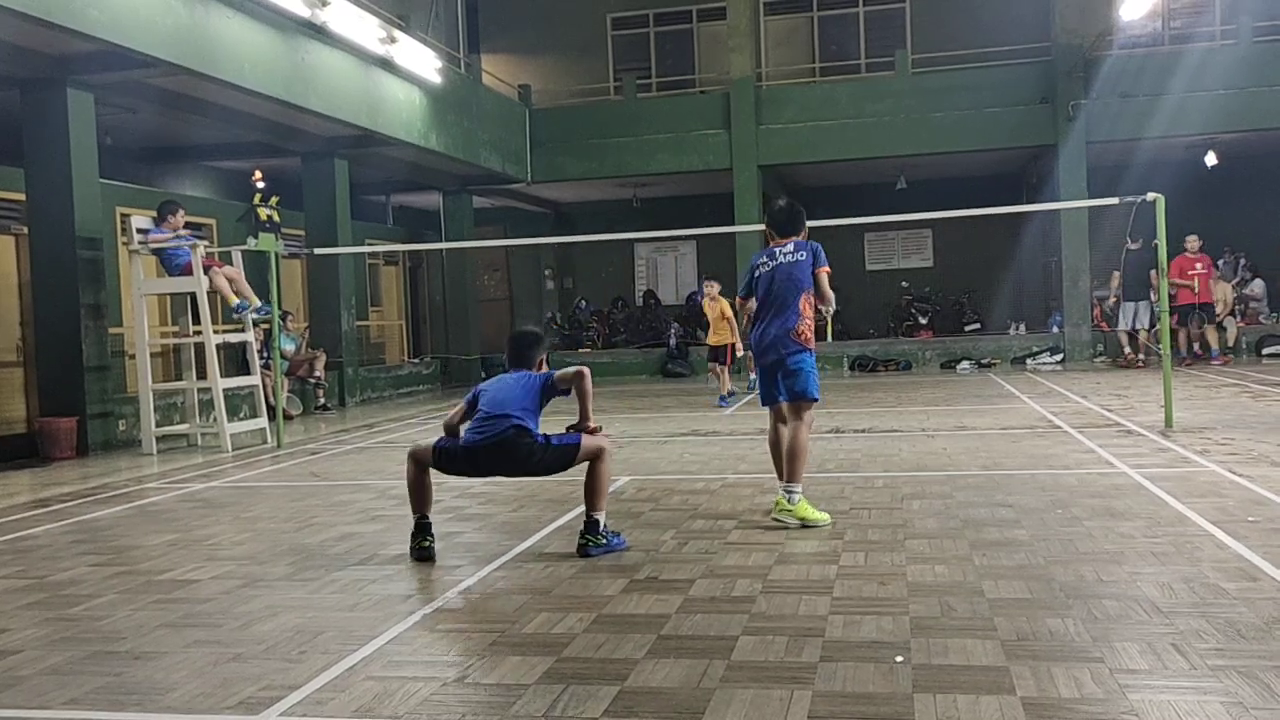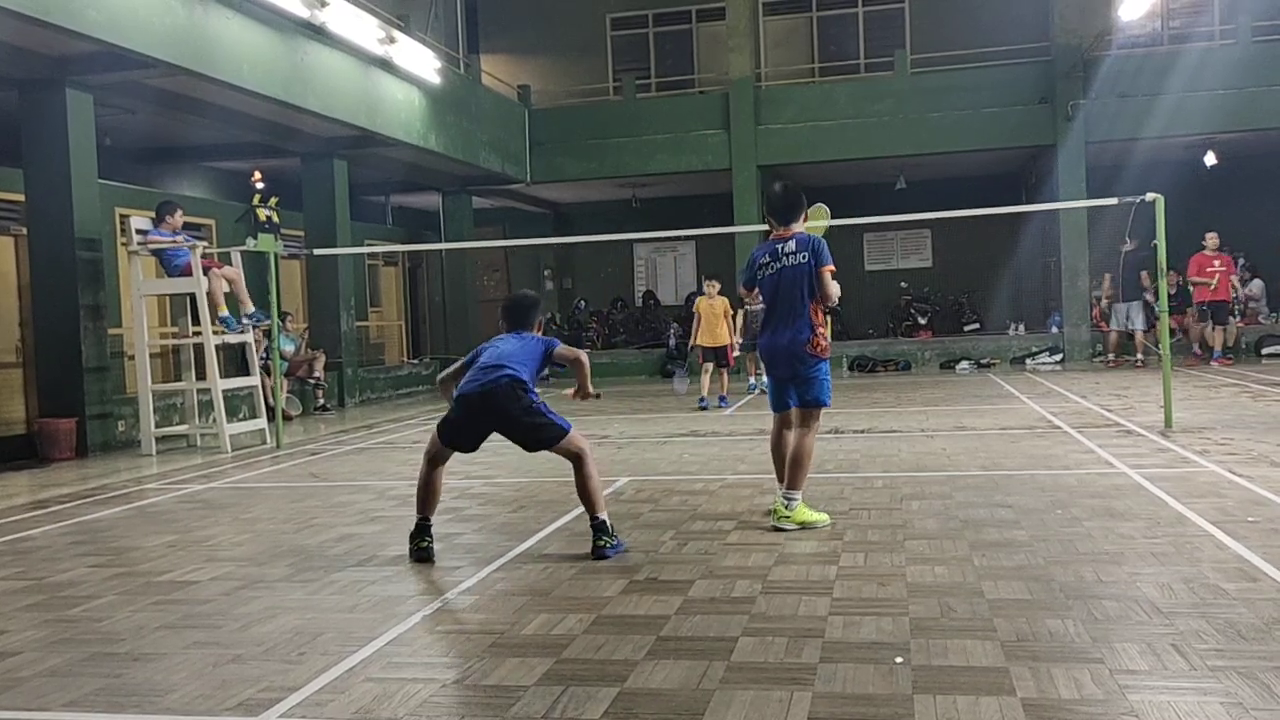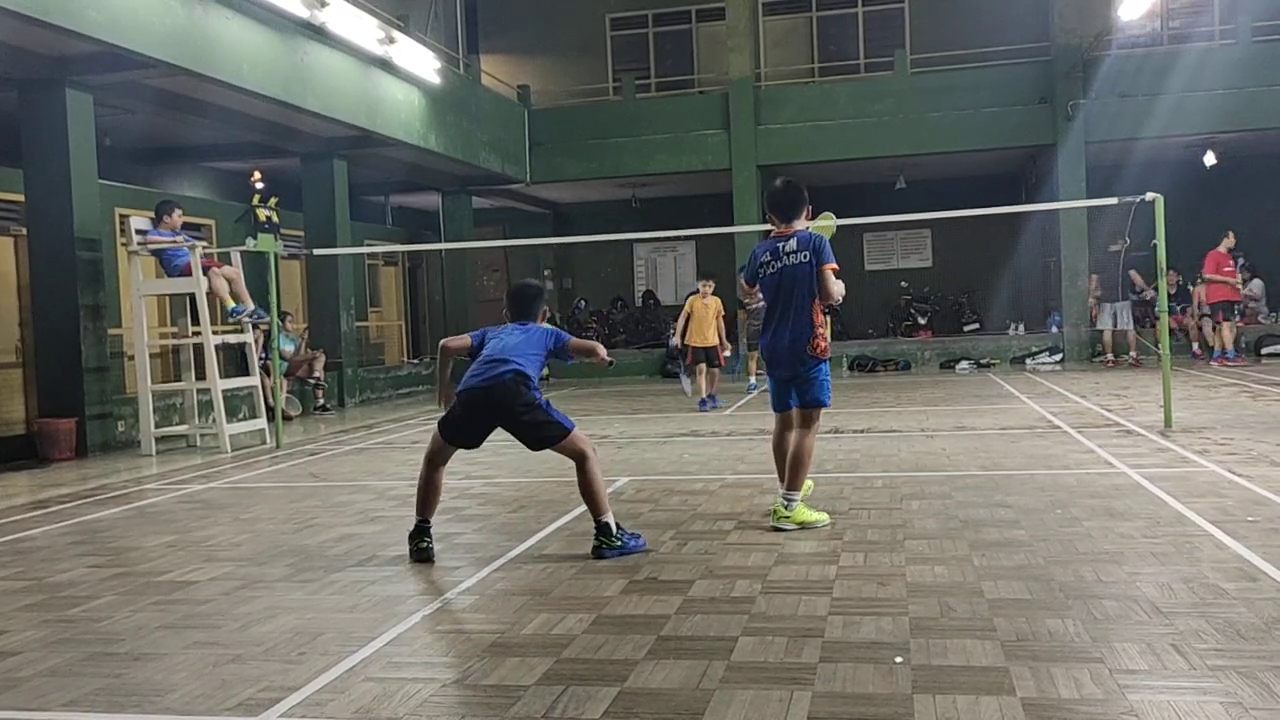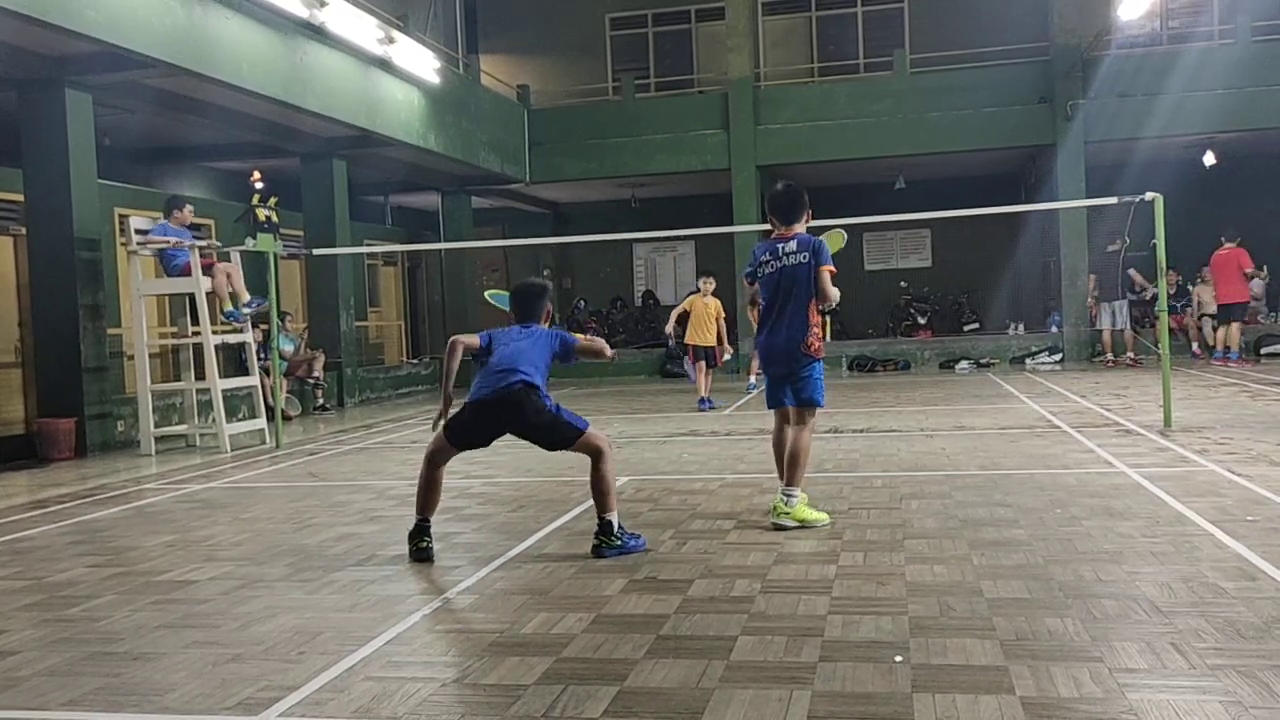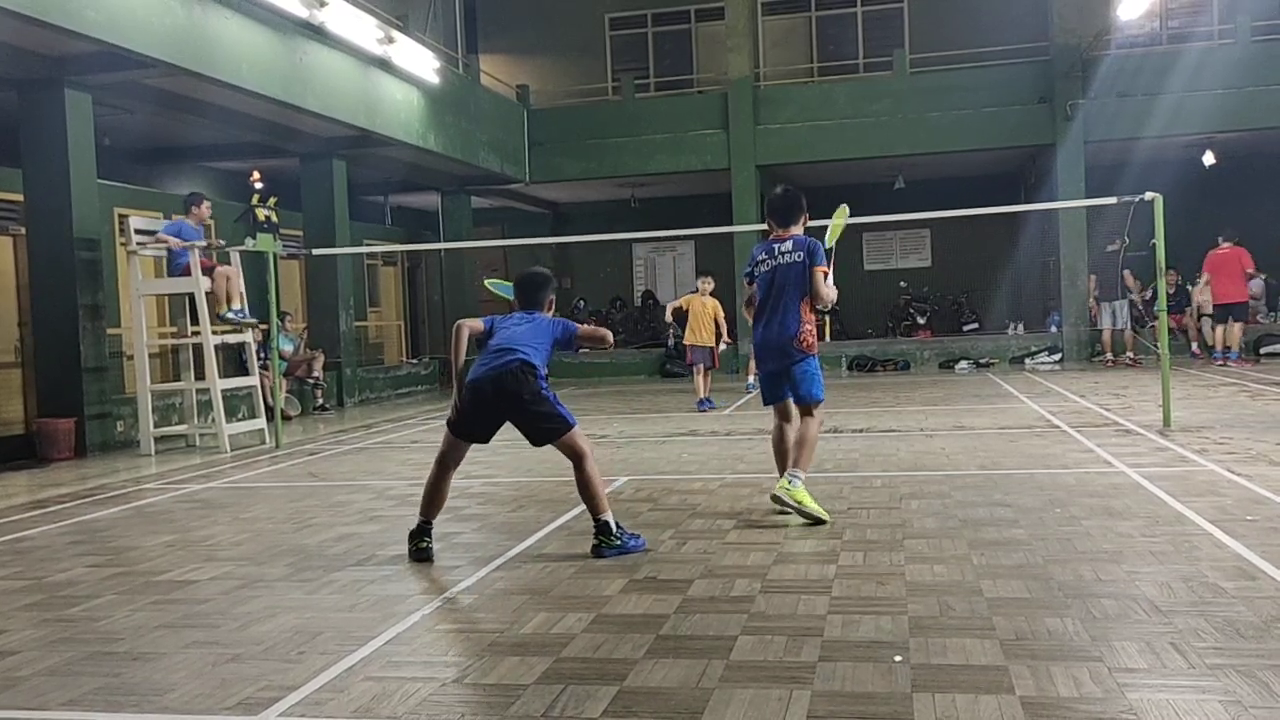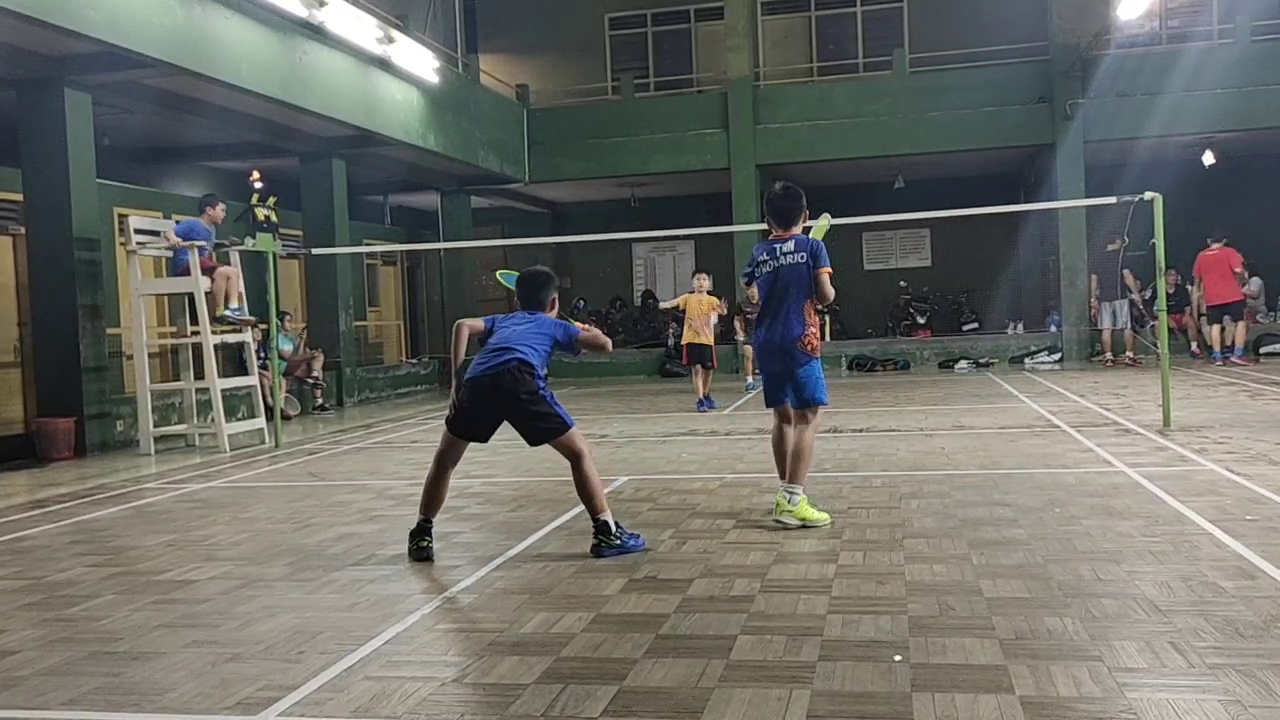
dt=0.4s
person 1, frame 1
left shoulder: (759, 260)
right shoulder: (811, 249)
left elbow: (742, 303)
right elbow: (825, 296)
right wrist: (828, 304)
left hip: (763, 343)
right hip: (794, 340)
left knee: (779, 418)
right knee: (800, 417)
left ankle: (785, 493)
right ankle: (791, 500)
person 1, frame 2
left shoulder: (760, 253)
right shoulder: (814, 244)
left elbow: (747, 292)
right elbow: (828, 296)
right wrist: (836, 291)
left hip: (773, 347)
right hip: (807, 345)
left knee: (783, 421)
right knee: (806, 424)
left ankle: (785, 493)
right ankle: (790, 507)
person 1, frame 3
left shoulder: (761, 251)
right shoulder: (816, 243)
left elbow: (749, 289)
right elbow: (829, 295)
right wrist: (841, 289)
left hip: (774, 348)
right hip: (807, 345)
left knee: (784, 421)
right knee: (806, 424)
left ankle: (788, 490)
right ankle: (789, 507)
person 1, frame 4
left shoulder: (761, 251)
right shoulder: (815, 246)
left elbow: (752, 292)
right elbow: (825, 295)
right wrist: (835, 295)
left hip: (770, 347)
right hip: (802, 345)
left knee: (782, 419)
right knee: (803, 421)
left ankle: (786, 491)
right ankle: (789, 503)
person 1, frame 5
left shoulder: (759, 252)
right shoulder: (810, 247)
left elbow: (751, 298)
right elbow: (819, 297)
right wrist: (832, 294)
left hip: (764, 344)
right hip: (796, 341)
left knee: (783, 415)
right knee: (811, 412)
left ankle: (786, 485)
right ankle: (793, 483)
person 1, frame 6
left shoulder: (759, 252)
right shoulder: (812, 247)
right elbow: (825, 296)
right wrist: (823, 293)
left hip: (766, 346)
right hip: (799, 343)
left knee: (783, 418)
right knee: (805, 420)
left ankle: (787, 491)
right ankle: (791, 502)
person 2, frame 1
left shoulder: (487, 385)
right shoulder: (542, 378)
left elbow: (450, 424)
right elbow: (581, 373)
left wrist: (466, 448)
right wrist: (586, 420)
left hip: (474, 452)
right hip: (520, 448)
left knee: (416, 456)
right knee: (600, 447)
left ankle: (422, 537)
right ankle: (594, 534)
person 2, frame 2
left shoulder: (489, 345)
right shoulder: (542, 343)
left elbow: (444, 379)
right elbow: (578, 358)
left wrist: (458, 406)
right wrist: (585, 387)
left hip: (469, 399)
right hip: (512, 397)
left knee: (434, 458)
right knee: (581, 451)
left ankle: (421, 538)
right ankle: (604, 535)
person 2, frame 3
left shoulder: (491, 333)
right shoulder: (548, 334)
left elbow: (446, 345)
right elbow: (595, 349)
left wrist: (443, 386)
right wrist: (602, 355)
left hip: (471, 394)
right hip: (515, 393)
left knee: (434, 459)
right knee: (584, 453)
left ankle: (421, 536)
right ankle: (608, 535)
person 2, frame 4
left shoulder: (496, 335)
right shoulder: (553, 336)
left elbow: (457, 342)
right elbow: (603, 352)
left wrist: (446, 396)
right wrist: (598, 344)
left hip: (482, 403)
right hip: (525, 399)
left knee: (434, 457)
right knee: (601, 448)
left ankle: (421, 537)
right ankle: (609, 534)
person 2, frame 5
left shoulder: (500, 321)
right shoulder: (555, 325)
left elbow: (462, 326)
right elbow: (605, 337)
left wrist: (458, 382)
right wrist: (590, 332)
left hip: (480, 385)
right hip: (521, 381)
left knee: (446, 461)
right knee: (581, 452)
left ankle: (421, 537)
right ankle: (607, 533)
person 2, frame 6
left shoulder: (501, 320)
right shoulder: (556, 326)
left elbow: (462, 325)
right elbow: (604, 345)
left wrist: (457, 378)
right wrist: (593, 333)
left hip: (477, 382)
right hip: (518, 380)
left knee: (445, 459)
right knee: (579, 452)
left ankle: (421, 535)
right ankle: (606, 533)
